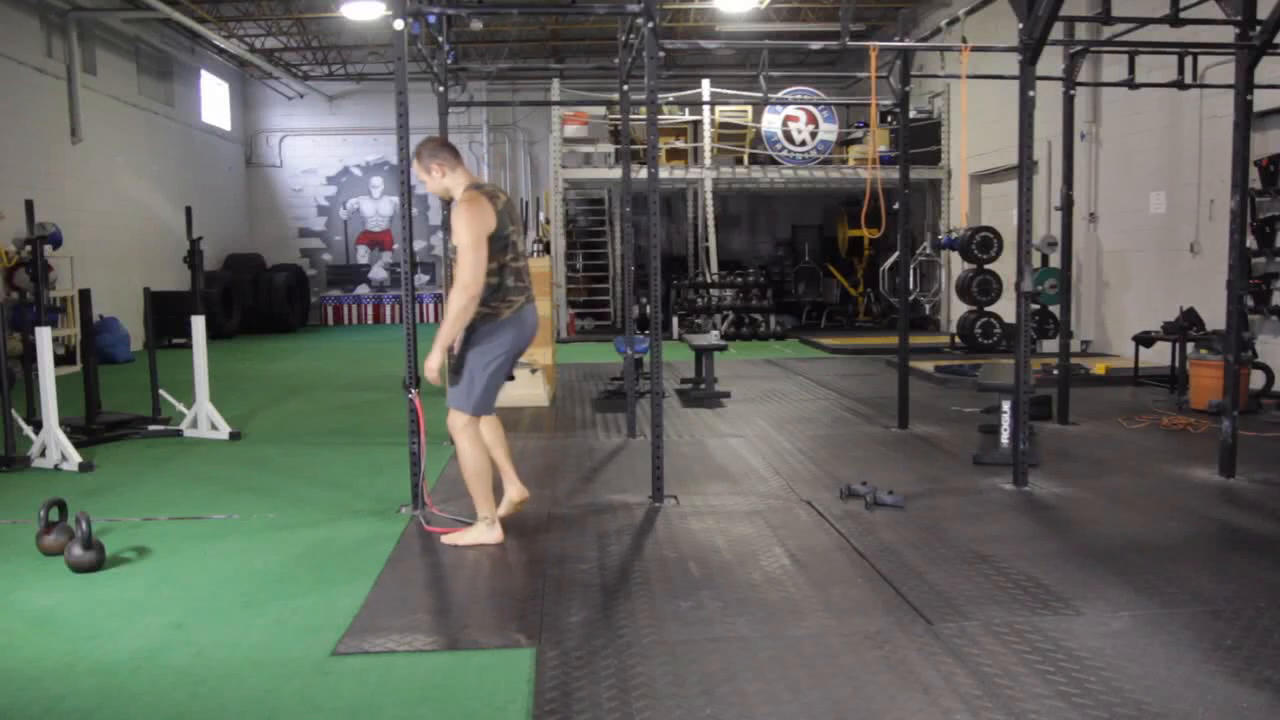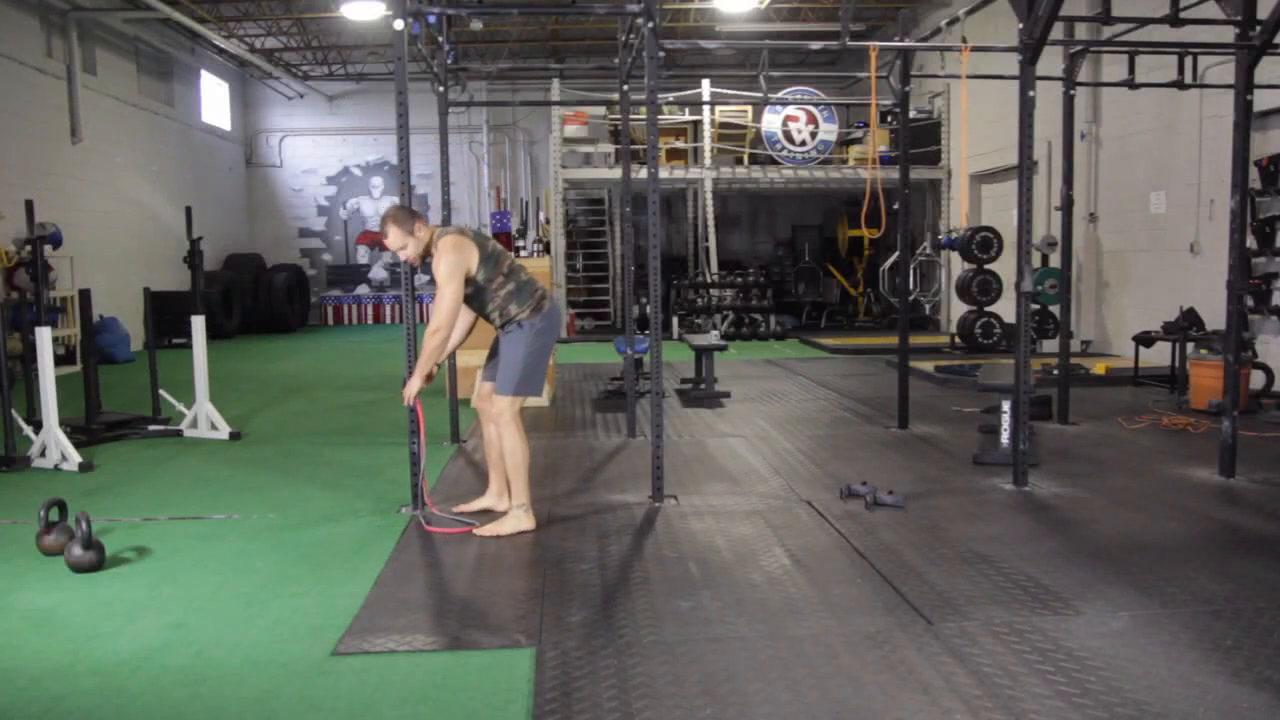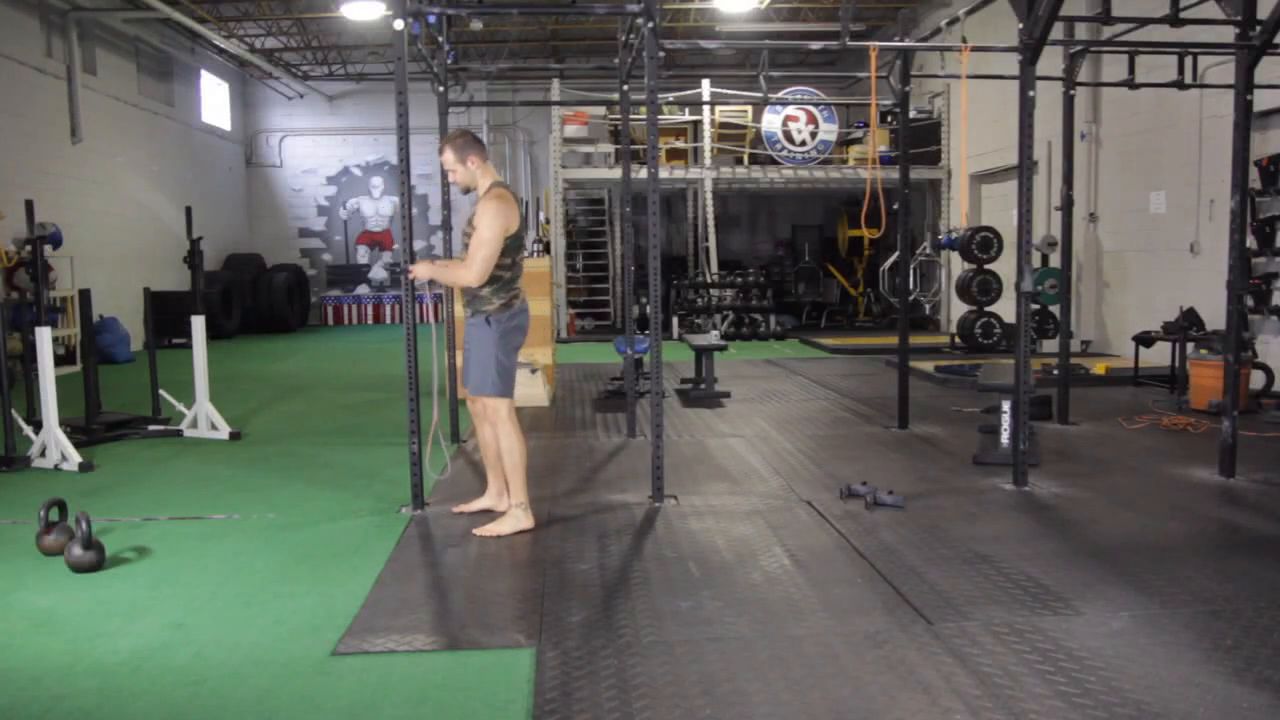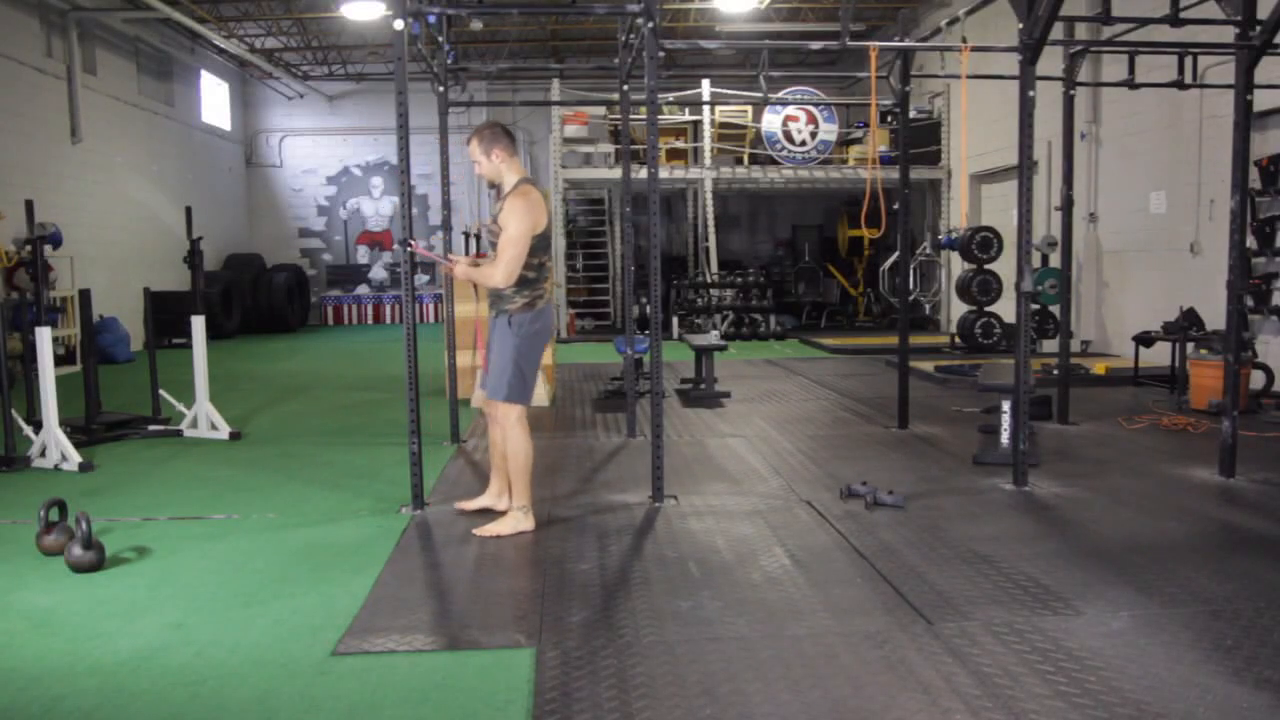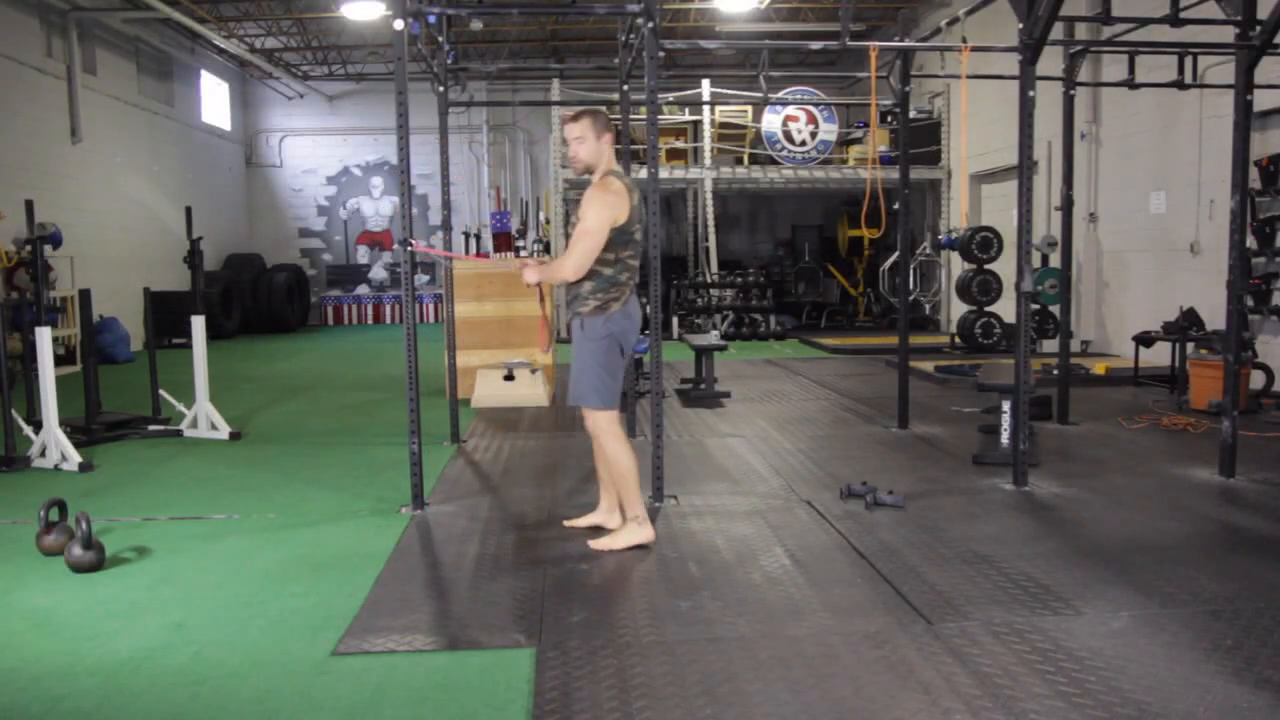
dt=1s
person 1, frame 1
left shoulder: (468, 208)
right shoulder: (493, 196)
left elbow: (468, 289)
left wrist: (438, 348)
right wrist: (463, 328)
left hip: (497, 325)
right hip: (518, 316)
left knee: (461, 421)
right knee: (478, 408)
left ankle: (488, 525)
right ankle: (512, 486)
person 1, frame 2
left shoulder: (448, 253)
right shoulder: (452, 242)
left elbow: (439, 327)
right elbow: (465, 313)
left wrist: (418, 375)
right wrist: (435, 362)
left hip: (533, 321)
right hip: (519, 322)
left knee: (504, 411)
right knee: (485, 404)
left ankle: (521, 513)
right ankle: (498, 494)
person 1, frame 3
left shoulder: (494, 203)
right shoulder: (493, 198)
left elbow: (475, 274)
left wrist: (431, 271)
right wrist: (437, 266)
left hip: (496, 318)
right hip: (485, 316)
left knee: (499, 411)
right knee: (479, 405)
left ankle: (520, 511)
right ankle: (497, 493)
person 1, frame 4
left shoulder: (521, 201)
right shoulder: (519, 195)
left elbow: (503, 275)
left wrist: (467, 272)
right wrist: (474, 263)
left hip: (521, 317)
right hip: (512, 315)
left knee: (508, 413)
right knee: (493, 405)
left ankle: (520, 513)
right ankle: (500, 491)
person 1, frame 5
left shoulder: (603, 192)
right shoulder: (617, 188)
left elbow: (573, 267)
left wrist: (538, 274)
right wrist: (548, 266)
left hip: (601, 318)
right hip: (606, 314)
left knee: (603, 421)
right knee: (597, 416)
left ankle: (638, 523)
right ankle: (608, 508)
